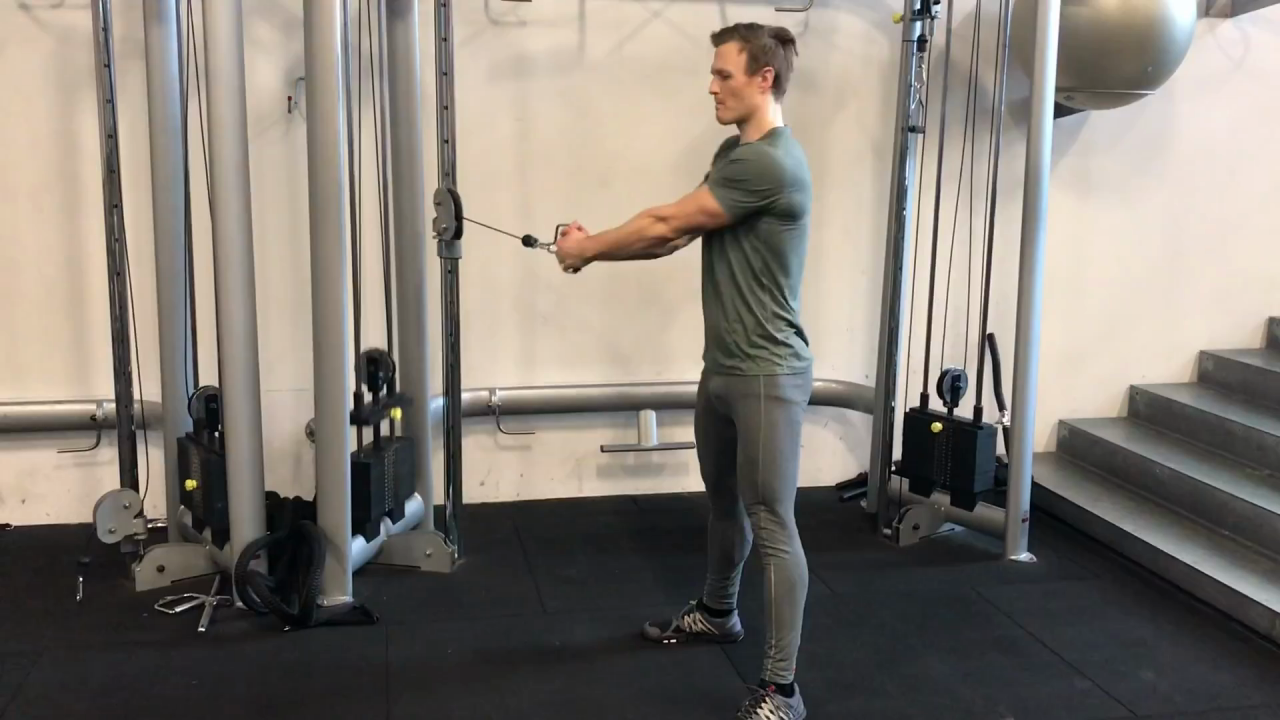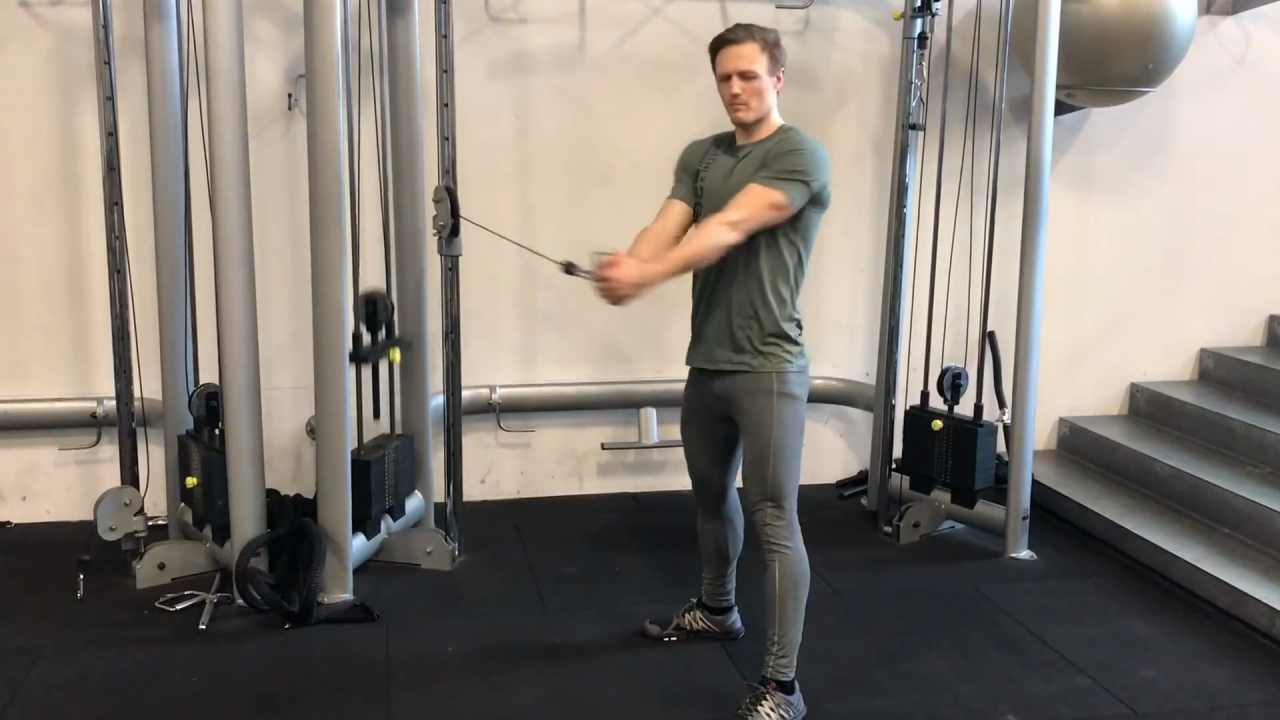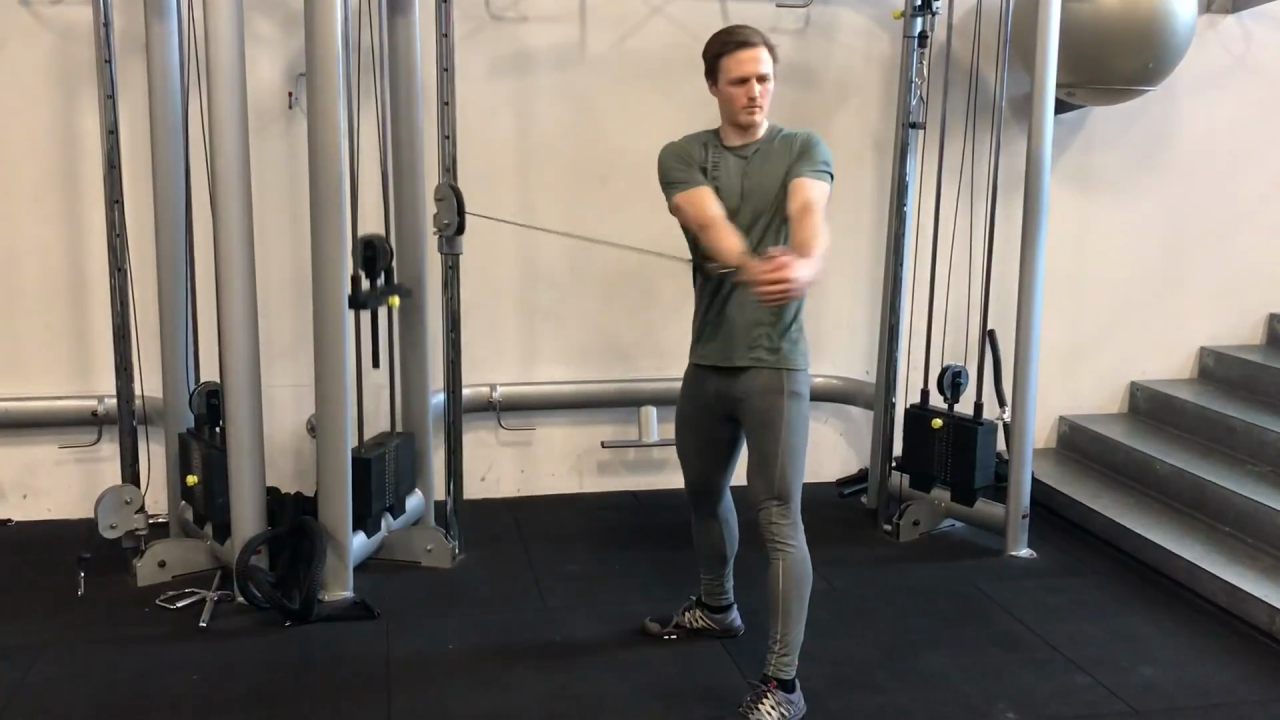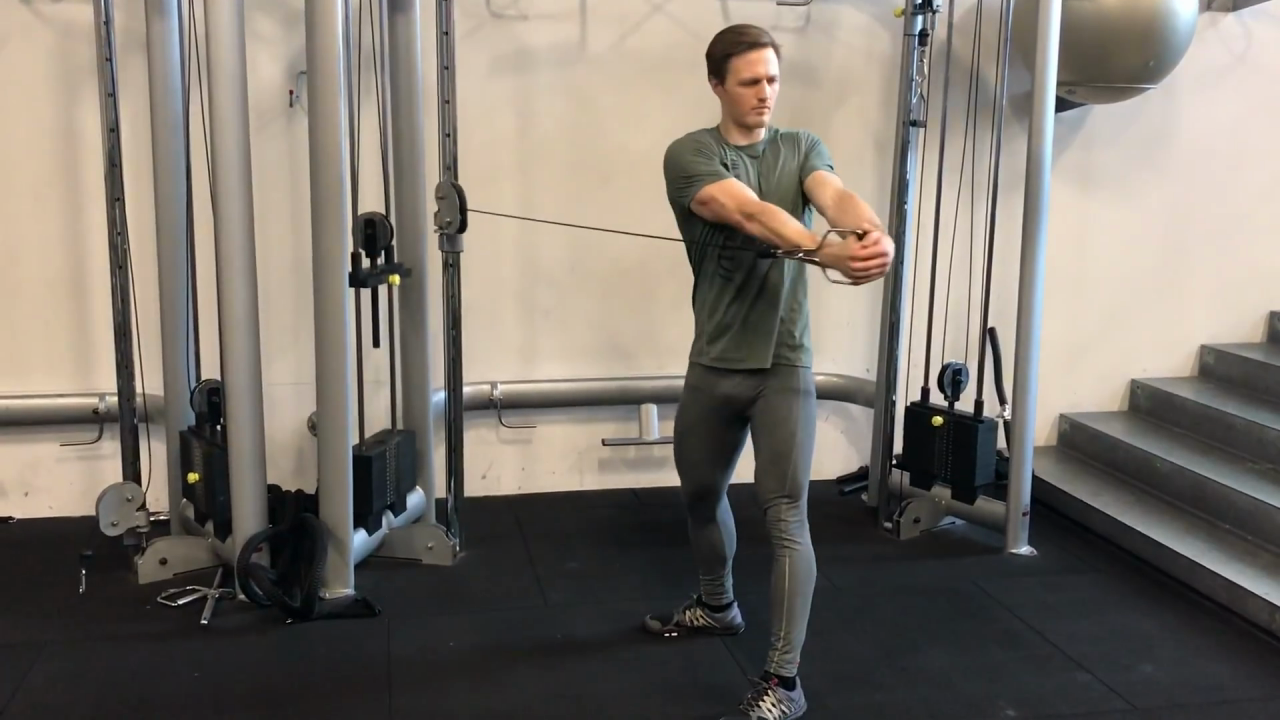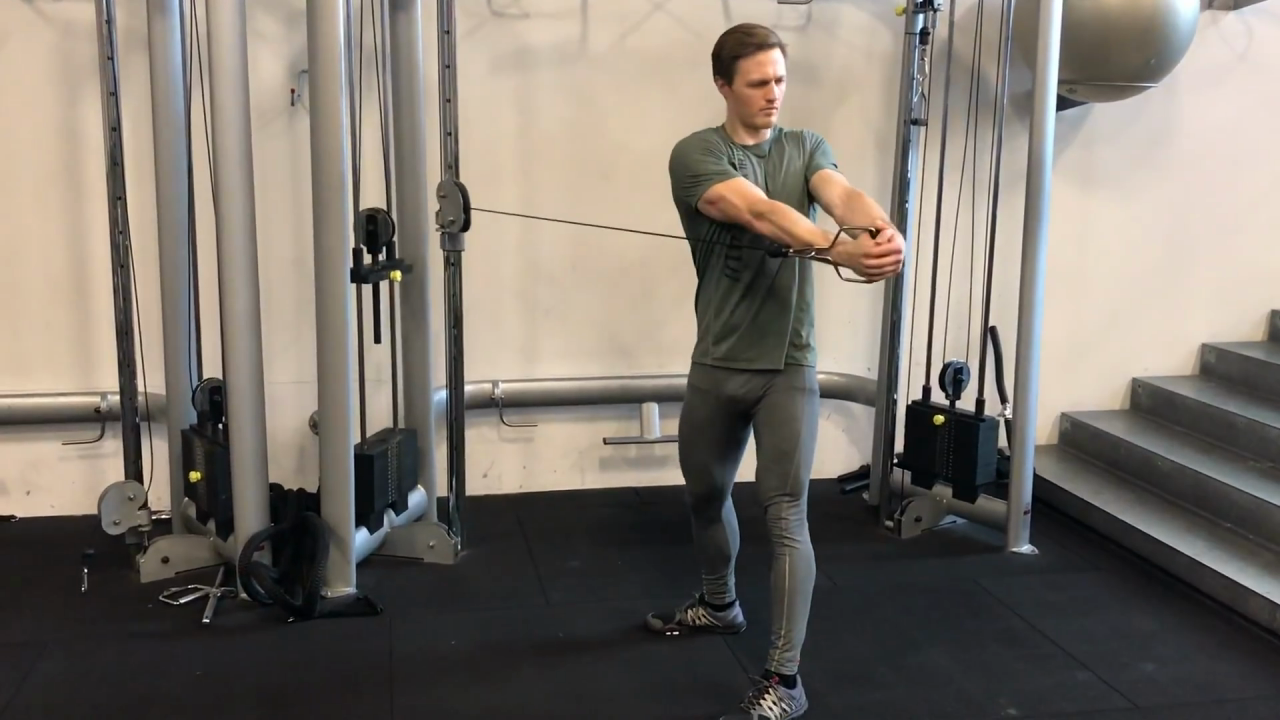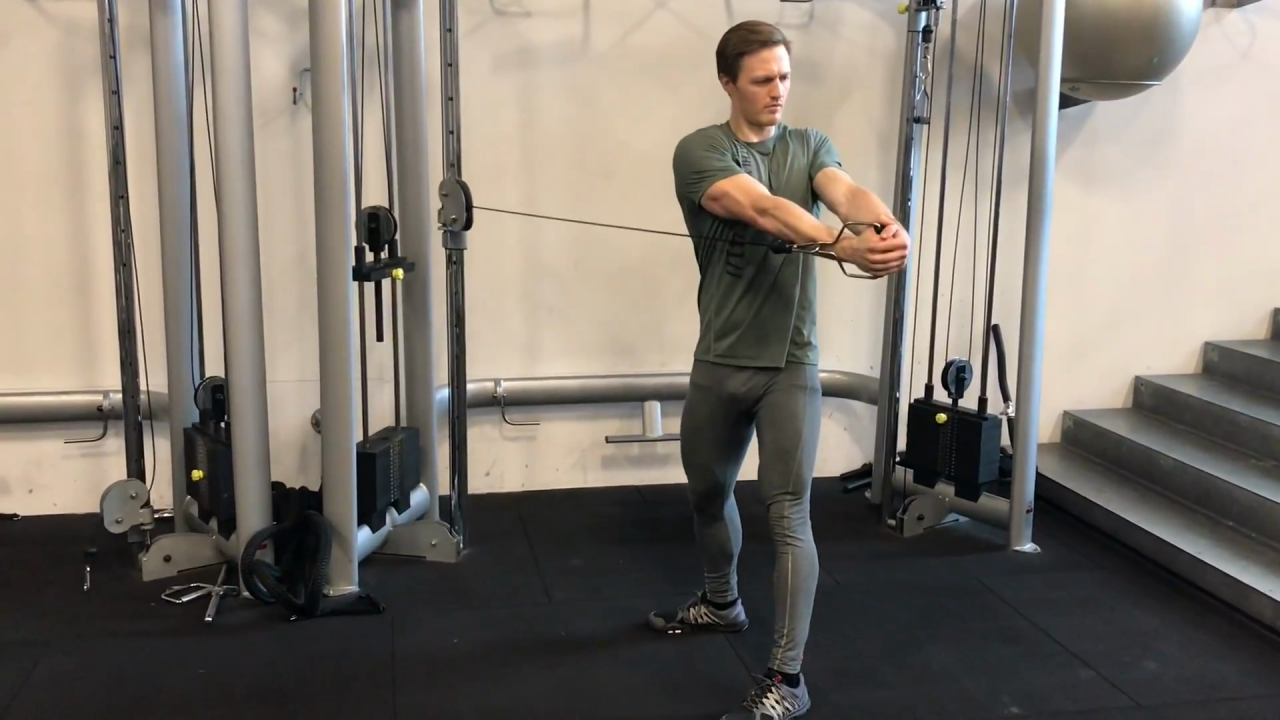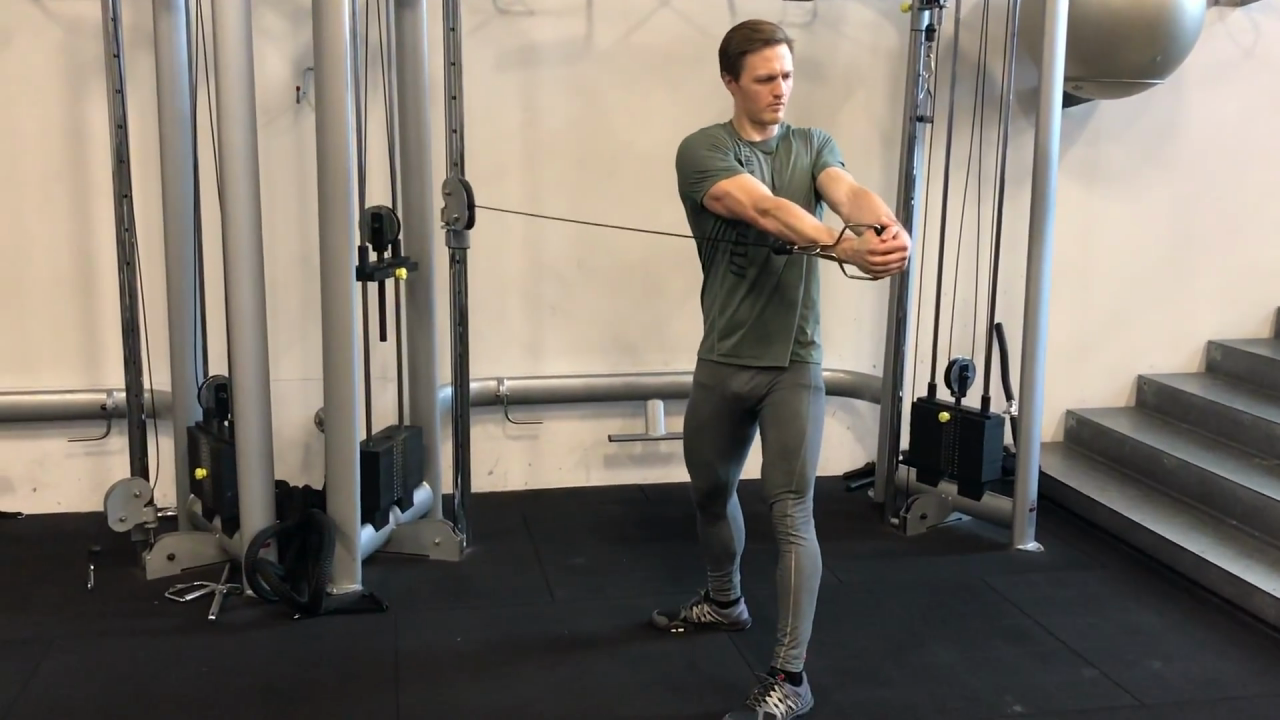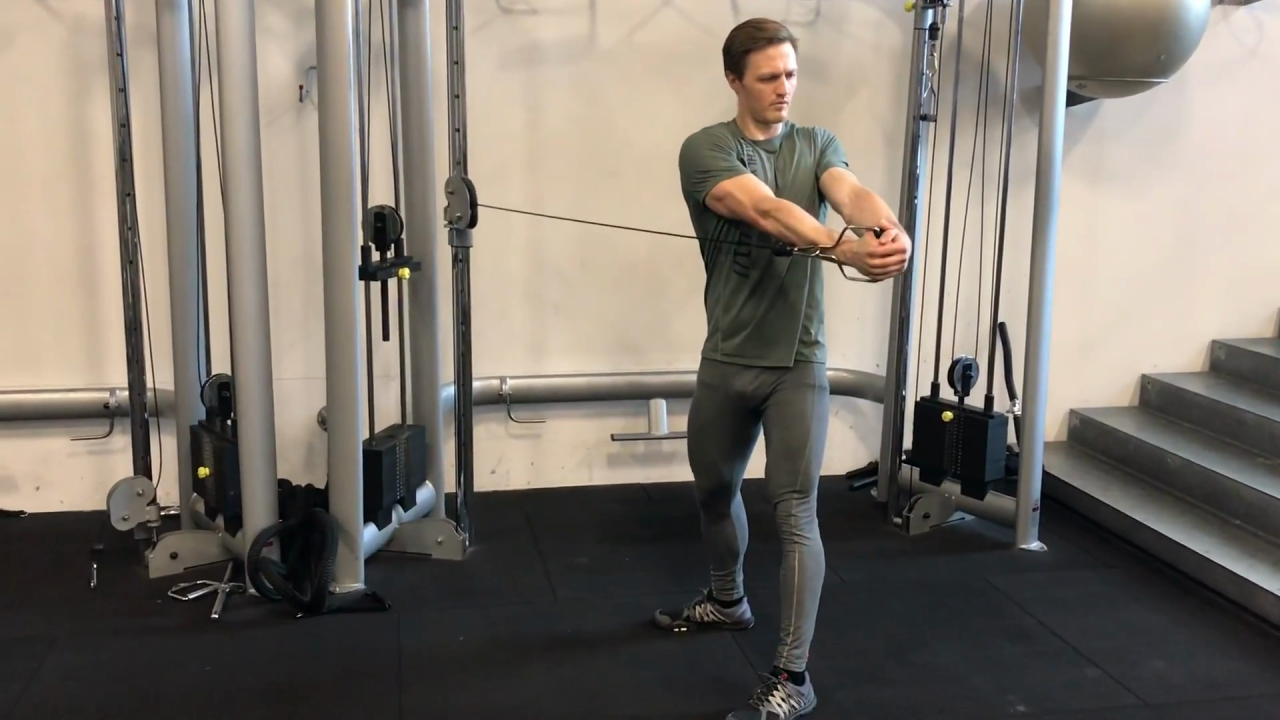
dt=0.2s
person 1, frame 1
left shoulder: (771, 163)
right shoulder: (735, 153)
left elbow: (669, 226)
right elbow: (672, 231)
left wrist: (589, 246)
right wrist: (598, 241)
left hip: (766, 374)
right hip: (721, 369)
left knee: (771, 523)
right knee: (725, 500)
right ankle: (718, 611)
person 1, frame 2
left shoulder: (799, 156)
right shoulder: (700, 155)
left elbow: (726, 228)
right elbow: (667, 225)
left wrist: (648, 274)
right wrist: (626, 263)
left hip: (768, 367)
right hip: (707, 364)
left knee: (774, 518)
right knee: (714, 496)
right ankle: (718, 608)
person 1, frame 3
left shoulder: (803, 150)
right shoulder: (683, 156)
left elbow: (807, 211)
right elbow: (709, 222)
left wrist: (802, 263)
right wrist: (749, 265)
left hip: (773, 365)
right hip: (709, 362)
left knee: (779, 518)
right knee: (705, 496)
right ankle: (716, 606)
person 1, frame 4
left shoulder: (802, 149)
right shoulder: (689, 156)
left elbow: (835, 196)
right elbow: (752, 216)
left wrist: (872, 235)
right wrist: (826, 252)
left hip: (784, 366)
right hip: (714, 366)
left knee: (785, 517)
right knee: (701, 496)
right ankle: (717, 605)
person 1, frame 5
left shoulder: (806, 147)
right shoulder: (695, 155)
left elbow: (842, 194)
right elbow: (762, 215)
left wrist: (882, 231)
right wrist: (840, 250)
left hip: (788, 366)
right hip: (718, 366)
left knee: (785, 516)
right knee: (705, 496)
right ankle: (719, 604)
person 1, frame 6
left shoulder: (810, 146)
right shoulder: (699, 152)
left elbow: (847, 192)
right elbow: (765, 211)
left wrist: (887, 226)
right wrist: (845, 244)
left hip: (789, 362)
right hip: (720, 362)
left knee: (786, 515)
right knee: (707, 493)
right ankle: (720, 602)
person 1, frame 7
left shoulder: (813, 146)
right shoulder: (702, 151)
left elbow: (850, 193)
right elbow: (767, 212)
left wrist: (889, 228)
right wrist: (847, 246)
left hip: (794, 361)
right hip: (724, 360)
left knee: (790, 513)
right knee: (711, 491)
right ankle: (723, 601)
person 1, frame 8
left shoulder: (818, 145)
right shoulder: (706, 149)
left elbow: (853, 194)
right elbow: (768, 212)
left wrist: (890, 232)
right wrist: (847, 249)
left hip: (797, 359)
right hip: (727, 359)
left knee: (794, 512)
right knee: (714, 490)
right ankle: (727, 600)
